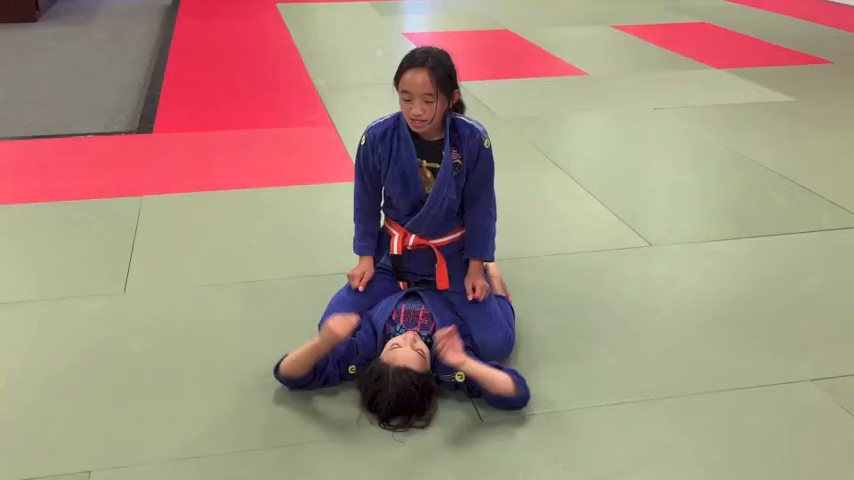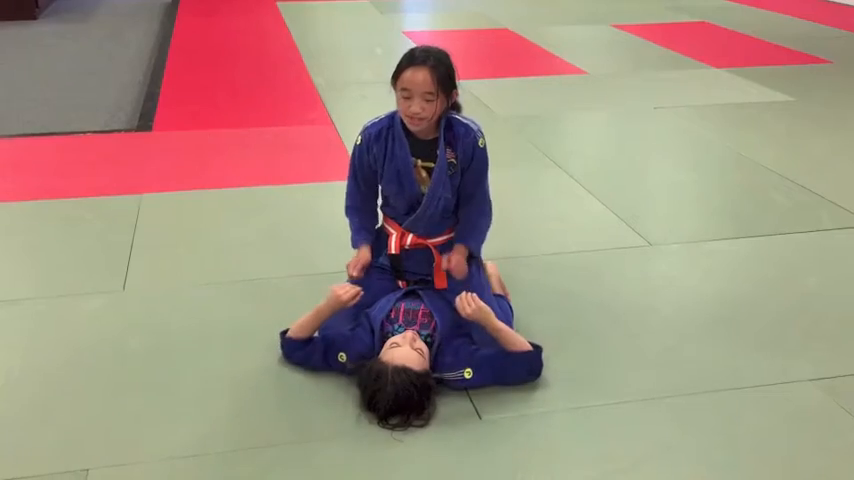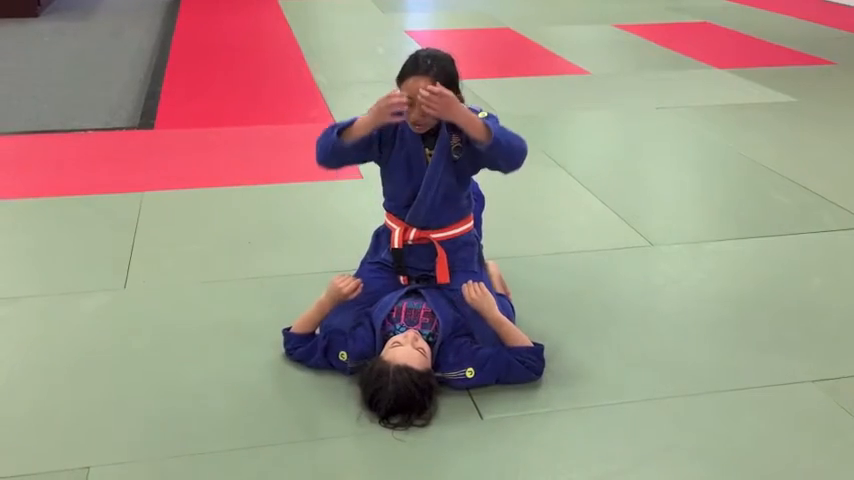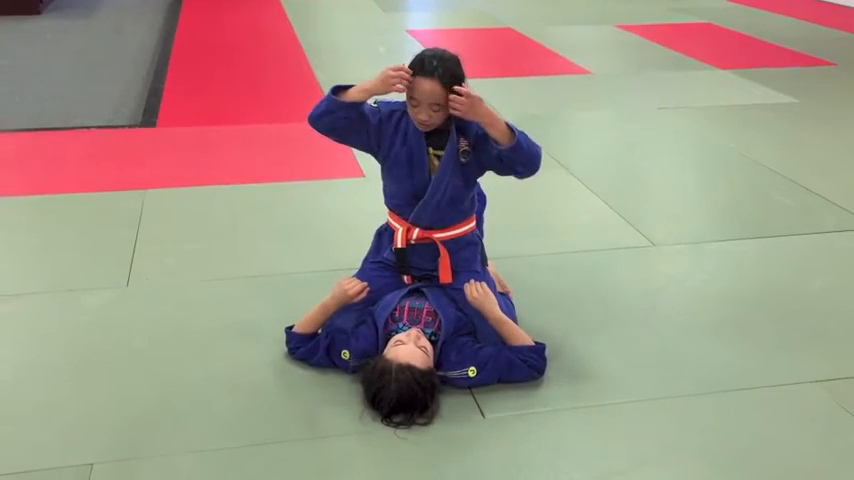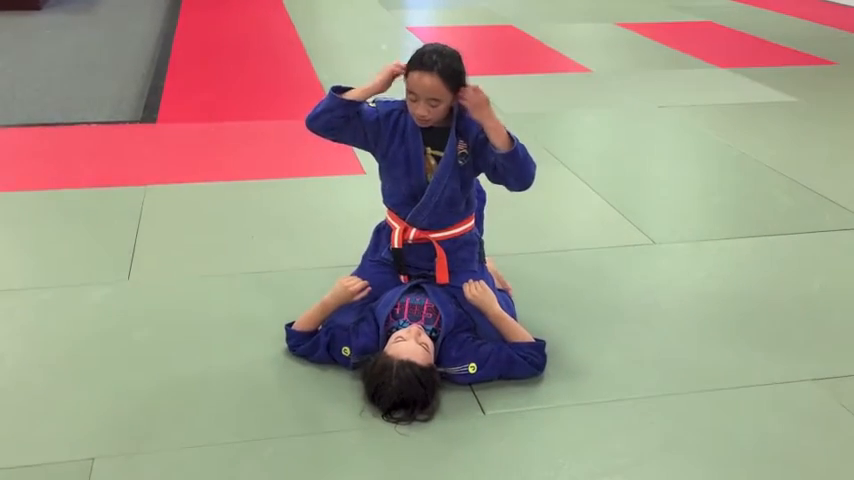
dt=0.4s
person 1, frame 1
left shoulder: (473, 140)
right shoulder: (378, 138)
left elbow: (480, 207)
right elbow: (366, 201)
left wrist: (476, 269)
right wrist: (366, 256)
left hip: (453, 253)
right hip: (396, 252)
left knee: (490, 347)
person 1, frame 2
left shoulder: (467, 139)
right shoulder: (374, 137)
left elbow: (476, 202)
right elbow: (361, 196)
left wrist: (462, 250)
right wrist: (362, 245)
left hip: (451, 248)
right hip: (392, 249)
person 1, frame 3
left shoulder: (466, 125)
right shoulder: (387, 126)
left elbow: (513, 155)
right elbow: (328, 153)
left wrist: (462, 116)
right wrist: (371, 120)
left hip: (454, 249)
right hip: (395, 245)
left knee: (497, 342)
right knee: (338, 334)
person 1, frame 4
left shoulder: (471, 130)
right shoulder: (387, 120)
left elbow: (527, 163)
right elbow: (323, 119)
left wrist: (486, 117)
right wrist: (371, 89)
left hip: (457, 249)
right hip: (398, 244)
left ankle: (486, 279)
person 1, frame 5
left shoulder: (474, 129)
right shoulder: (387, 120)
left elbow: (521, 178)
right elbow: (319, 121)
left wrist: (489, 121)
right wrist: (372, 89)
left hip: (456, 251)
right hip: (395, 245)
left ankle: (484, 272)
person 2, frame 1
left shoulder: (362, 353)
right shoulder: (449, 367)
left elbow: (288, 374)
right elbow: (517, 395)
left wrist: (324, 342)
right wrist: (466, 365)
right ankle: (490, 273)
person 2, frame 2
left shoulder: (359, 352)
right shoulder: (452, 364)
left elbow: (294, 346)
right elbow: (529, 363)
left wrist: (327, 306)
right wrist: (489, 321)
right ankle: (488, 273)
person 2, frame 3
left shoulder: (359, 350)
right shoulder: (454, 363)
left elbow: (296, 343)
right elbow: (531, 362)
left wrist: (328, 299)
right wrist: (491, 312)
person 2, frame 4
left shoulder: (361, 349)
right shoulder: (456, 364)
left elbow: (299, 342)
right elbow: (533, 361)
left wrist: (332, 301)
right wrist: (493, 312)
person 2, frame 5
left shoulder: (361, 346)
right shoulder: (457, 361)
left elbow: (299, 339)
right elbow: (533, 357)
left wrist: (331, 300)
right wrist: (492, 309)
